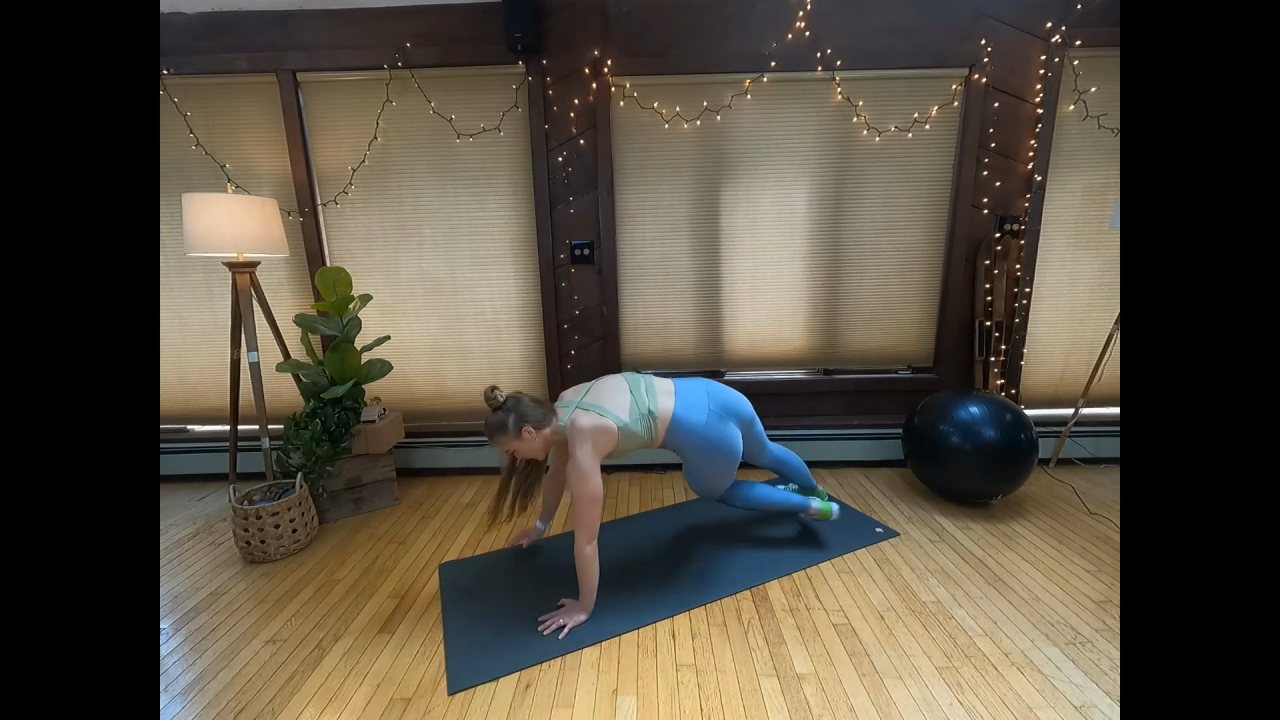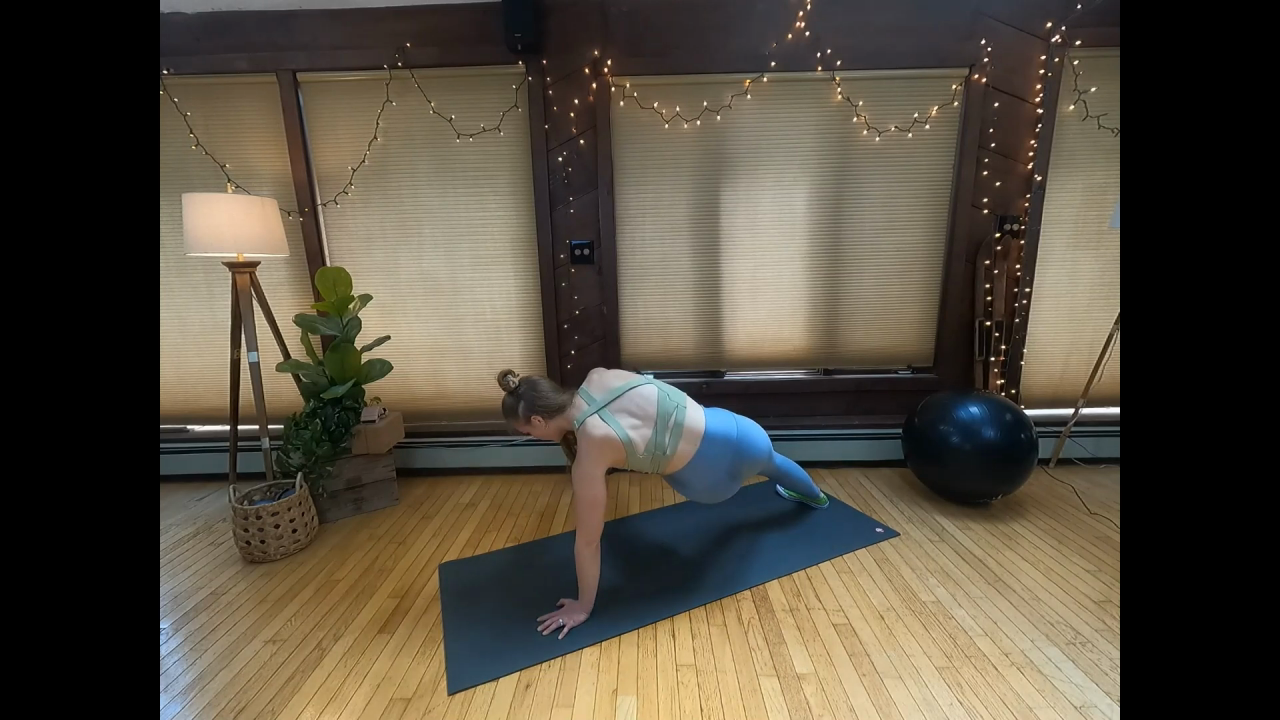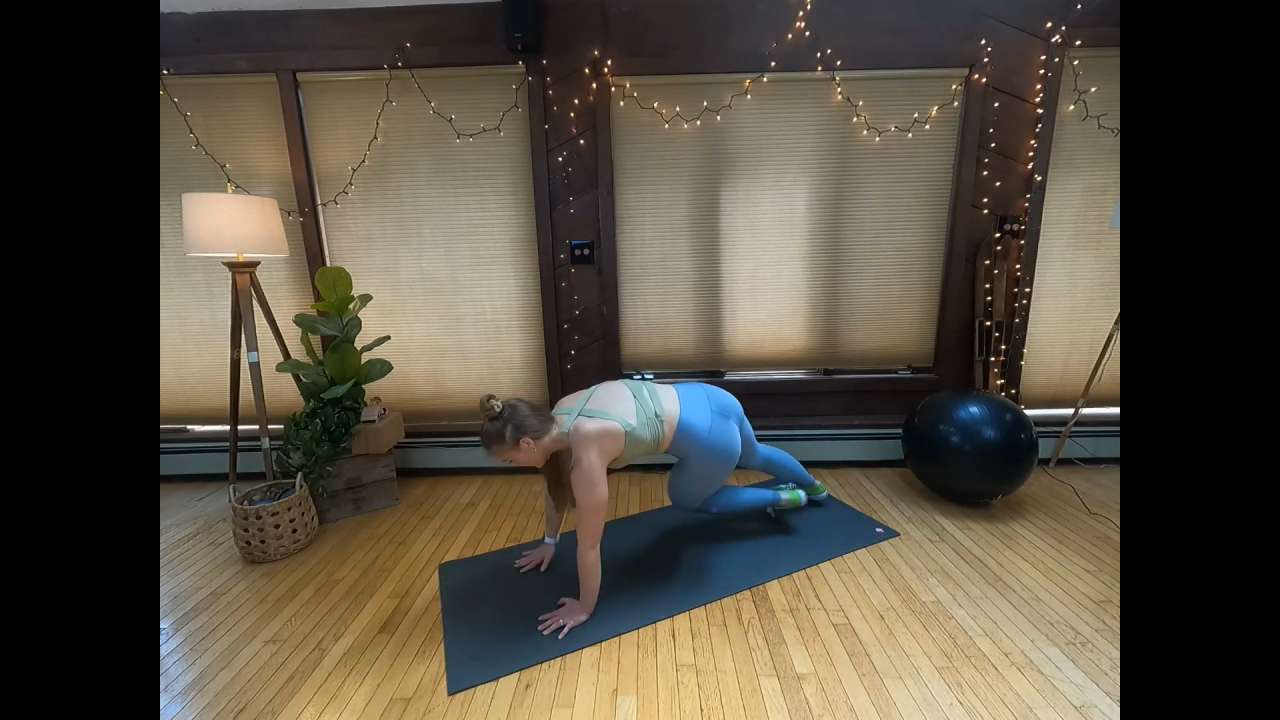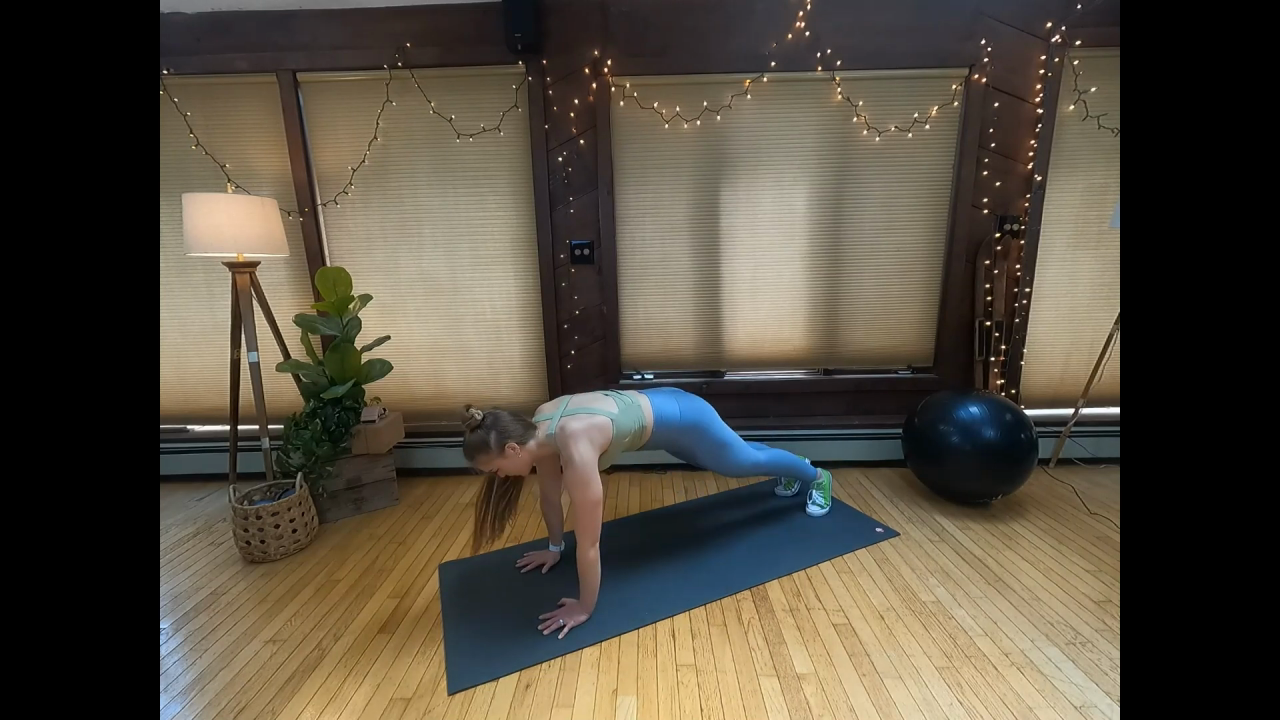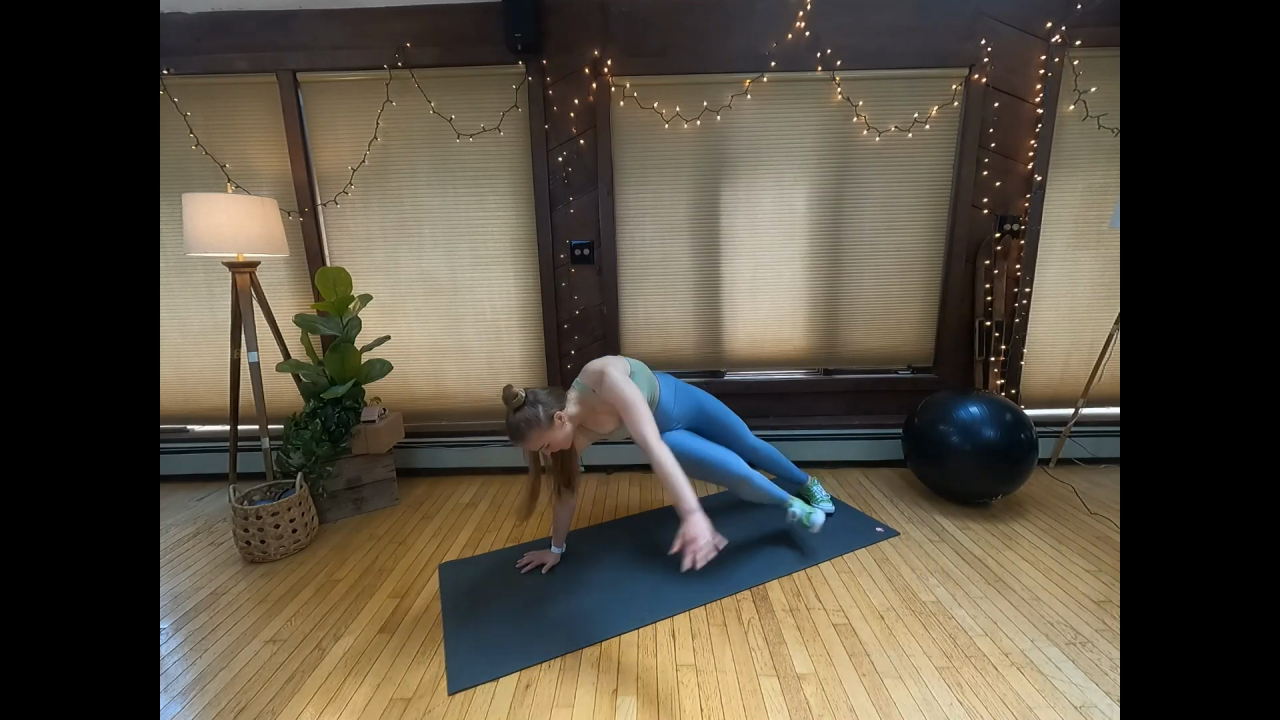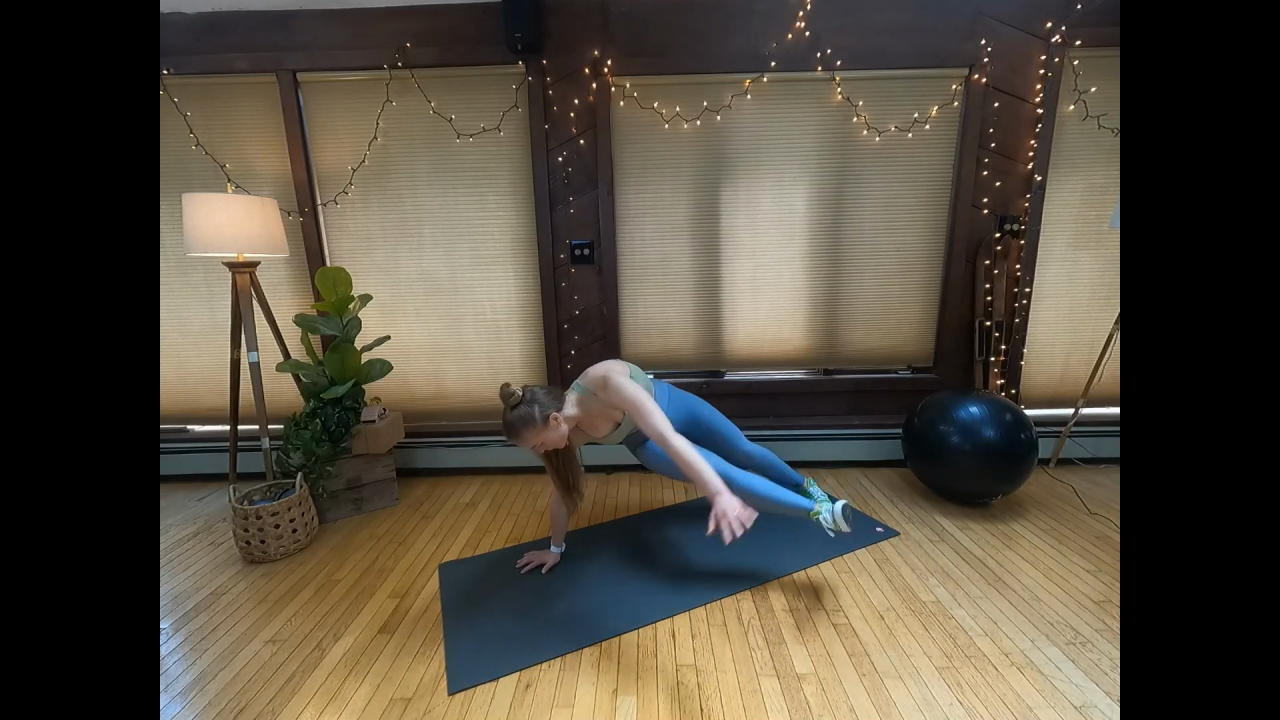
dt=0.4s
person 1, frame 1
left shoulder: (581, 447)
right shoulder: (562, 403)
left elbow: (586, 538)
right elbow: (557, 469)
left wrist: (584, 607)
right wrist: (541, 524)
left hip: (706, 434)
right hip: (711, 396)
left knee: (710, 490)
right knee: (760, 452)
left ankle: (809, 506)
right ankle: (814, 490)
person 1, frame 2
left shoulder: (591, 451)
right shoulder: (599, 377)
left elbow: (587, 541)
left wrist: (583, 607)
left hip: (714, 478)
right hip: (742, 433)
right knee: (767, 462)
right ankle: (815, 496)
person 1, frame 3
left shoulder: (587, 453)
right shoulder: (559, 417)
left elbow: (589, 544)
right elbow: (560, 483)
left wrist: (585, 607)
right wrist: (549, 541)
left hip: (710, 437)
right hip: (710, 398)
left knee: (685, 499)
right knee: (748, 454)
left ankle: (780, 497)
right ankle: (808, 488)
person 1, frame 4
left shoulder: (576, 450)
right shoulder: (538, 427)
left elbow: (589, 542)
right elbow: (549, 494)
left wrist: (583, 608)
right wrist: (554, 547)
left hip: (682, 417)
right hip: (656, 412)
left knee: (748, 461)
right knee: (728, 460)
left ankle: (818, 478)
right ankle: (789, 469)
person 1, frame 5
left shoulder: (604, 377)
right shoulder: (568, 425)
left elbow: (654, 446)
right elbow: (566, 490)
left wrist: (692, 515)
right wrist: (556, 547)
left hip: (672, 399)
right hip: (657, 427)
left knee: (749, 445)
left ankle: (807, 485)
right ankle: (790, 502)
person 1, frame 6
left shoulder: (607, 382)
right shoulder: (569, 414)
left elbow: (668, 439)
right elbow: (564, 487)
left wrist: (720, 494)
right wrist: (556, 546)
left hip: (670, 407)
left knee: (744, 450)
right knee: (724, 474)
left ankle: (817, 510)
right ankle: (812, 509)
